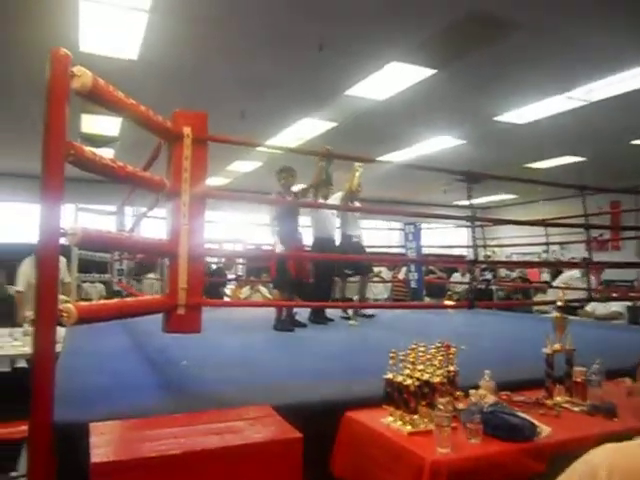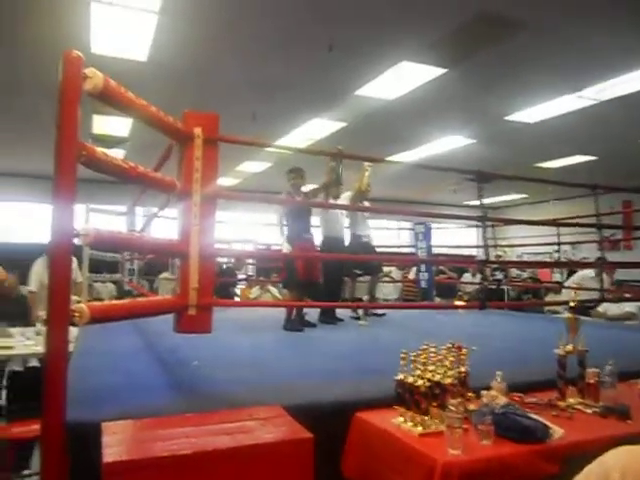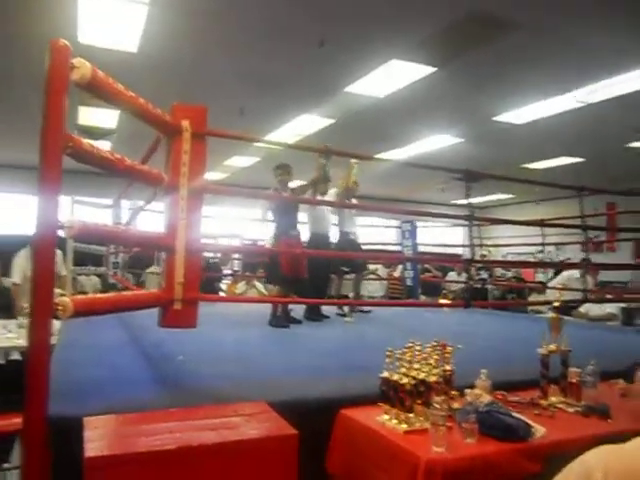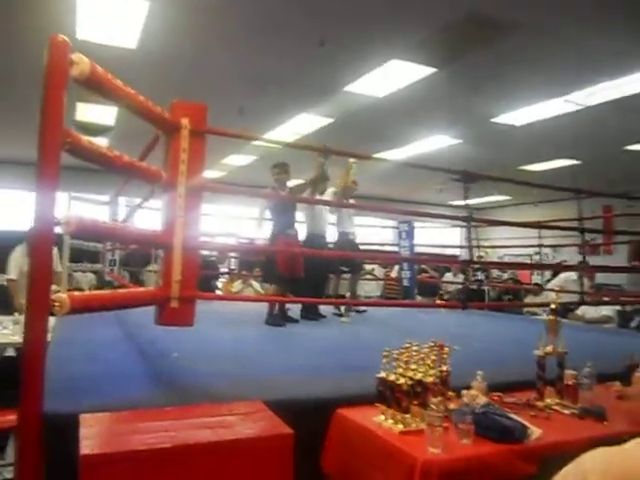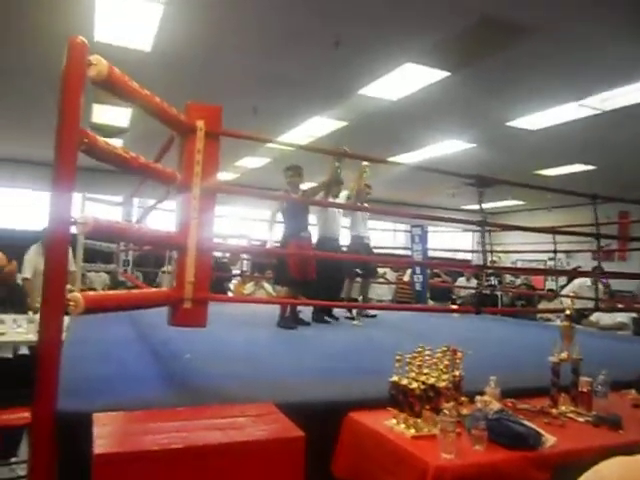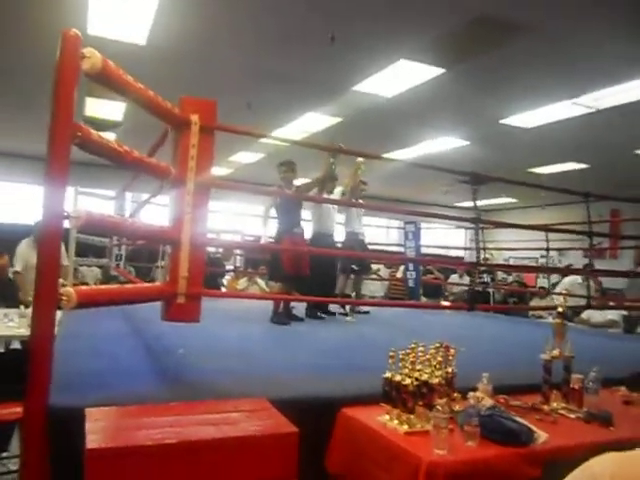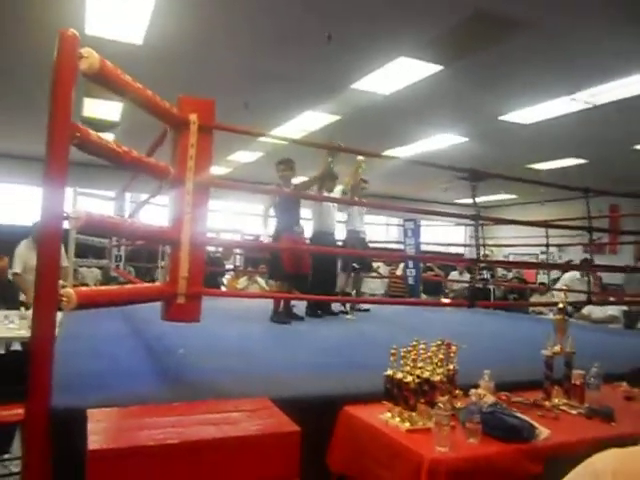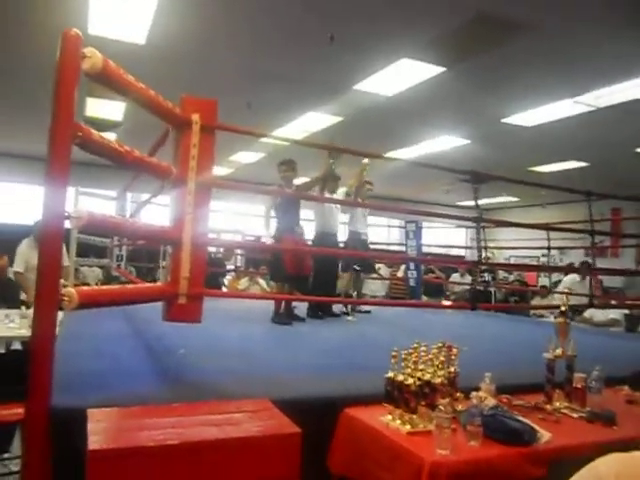
dt=0.1s
person 1, frame 1
left shoulder: (297, 195)
right shoulder: (277, 198)
left elbow: (315, 183)
right elbow: (272, 222)
right wrist: (277, 242)
left hip: (296, 241)
right hip: (285, 242)
left knee: (297, 281)
right knee: (284, 282)
left ankle: (289, 315)
right ankle: (279, 319)
person 1, frame 2
left shoulder: (308, 196)
right shoulder: (286, 198)
left elbow: (327, 184)
right elbow: (280, 221)
right wrist: (285, 243)
left hip: (308, 241)
right hip: (294, 242)
left knee: (307, 281)
right knee: (294, 282)
left ankle: (299, 316)
right ankle: (289, 318)
person 1, frame 3
left shoulder: (296, 192)
right shoulder: (273, 194)
left elbow: (316, 179)
left hip: (294, 238)
right hip: (280, 238)
left knee: (294, 277)
right knee: (280, 278)
left ankle: (285, 312)
right ankle: (274, 315)
person 1, frame 4
left shoulder: (294, 191)
right shoulder: (271, 193)
left elbow: (316, 178)
right elbow: (261, 214)
left hip: (292, 237)
right hip: (278, 237)
left knee: (290, 277)
right knee: (277, 278)
left ankle: (281, 311)
right ankle: (271, 314)
person 1, frame 5
left shoulder: (307, 194)
left elbow: (329, 182)
right elbow: (273, 216)
left hip: (305, 240)
right hip: (290, 240)
left knee: (302, 279)
right knee: (289, 280)
left ankle: (293, 313)
right ankle: (282, 316)
person 1, frame 6
left shoulder: (300, 190)
right shoulder: (276, 191)
left elbow: (322, 178)
right elbow: (266, 212)
right wrist: (265, 233)
left hip: (298, 235)
right hip: (283, 235)
left knee: (295, 275)
right knee: (282, 276)
left ankle: (286, 309)
right ankle: (276, 312)
person 1, frame 7
left shoulder: (298, 188)
left elbow: (321, 175)
right elbow: (266, 211)
right wrist: (266, 232)
left hip: (297, 234)
right hip: (282, 234)
left knee: (295, 274)
right knee: (282, 275)
left ankle: (287, 308)
right ankle: (276, 311)
person 1, frame 8
left shoulder: (299, 189)
left elbow: (321, 177)
right elbow: (267, 212)
right wrist: (268, 234)
left hip: (297, 234)
right hip: (283, 235)
left knee: (297, 275)
right knee: (282, 275)
left ankle: (288, 309)
right ankle: (277, 312)
person 2, frame 1
left shoulder: (357, 205)
right shoulder: (344, 202)
right elbow: (350, 189)
left wrist: (361, 242)
right wrist: (356, 172)
left hip: (357, 243)
right hip: (346, 242)
left knee: (365, 274)
right knee: (343, 277)
left ankle: (359, 307)
right ankle: (344, 309)
person 2, frame 2
left shoulder: (366, 204)
right shoulder: (353, 203)
right elbow: (360, 189)
left wrist: (370, 240)
left hip: (367, 242)
right hip: (356, 242)
left knee: (375, 273)
right knee: (353, 277)
left ankle: (369, 307)
right ankle: (354, 310)
person 2, frame 3
left shoulder: (354, 202)
right shoulder: (341, 200)
right elbow: (346, 186)
left hip: (353, 240)
right hip: (344, 240)
left knee: (360, 271)
right knee: (340, 274)
left ankle: (355, 304)
right ankle: (340, 306)
person 2, frame 4
left shoulder: (352, 202)
right shoulder: (339, 199)
right elbow: (344, 186)
left hip: (352, 240)
right hip: (343, 240)
left knee: (356, 271)
right knee: (338, 273)
left ankle: (351, 304)
right ankle: (337, 305)
person 2, frame 5
left shoulder: (366, 207)
right shoulder: (354, 205)
right elbow: (357, 190)
left hip: (365, 243)
right hip: (357, 243)
left knee: (368, 276)
right knee: (351, 277)
left ankle: (362, 308)
right ankle: (348, 309)
person 2, frame 6
left shoulder: (361, 203)
right shoulder: (349, 200)
right elbow: (351, 186)
left hip: (360, 240)
right hip: (351, 239)
left knee: (360, 273)
right knee: (346, 273)
left ankle: (354, 305)
right ankle: (341, 305)
person 2, frame 7
left shoulder: (363, 203)
right shoulder: (350, 199)
right elbow: (352, 185)
left hip: (361, 238)
right hip: (352, 237)
left knee: (360, 272)
right knee: (347, 271)
left ankle: (355, 303)
right ankle: (342, 302)
person 2, frame 8
left shoulder: (366, 205)
right shoulder: (354, 201)
right elbow: (356, 185)
left wrist: (368, 243)
left hip: (363, 240)
right hip: (354, 239)
left knee: (361, 273)
right knee: (351, 272)
left ankle: (355, 304)
right ankle: (345, 304)
person 3, frame 1
left shoulder: (333, 201)
right shoulder: (316, 202)
right elbow: (316, 185)
right wrist: (323, 168)
left hip: (331, 244)
right hip: (320, 244)
left knee: (328, 278)
right knee: (321, 278)
left ankle: (320, 311)
right ankle: (315, 313)
person 3, frame 2
left shoulder: (342, 201)
right shoulder: (325, 201)
right elbow: (326, 186)
left hip: (340, 243)
right hip: (329, 243)
left knee: (338, 279)
right knee: (330, 279)
left ankle: (330, 312)
right ankle: (325, 313)
person 3, frame 3
left shoulder: (329, 198)
right shoulder: (313, 198)
right elbow: (314, 182)
left hip: (325, 240)
right hip: (316, 240)
left knee: (324, 276)
right knee: (315, 276)
left ankle: (316, 308)
right ankle: (310, 309)
person 3, frame 4
left shoulder: (327, 196)
right shoulder: (311, 197)
right elbow: (314, 182)
left hip: (322, 240)
right hip: (312, 240)
left knee: (322, 275)
right knee: (311, 275)
left ankle: (313, 307)
right ankle: (306, 309)
person 3, frame 5
left shoulder: (340, 200)
right shoulder: (324, 199)
right elbow: (328, 184)
left hip: (335, 243)
right hip: (324, 243)
left knee: (338, 277)
right knee: (323, 278)
left ankle: (327, 309)
right ankle: (318, 312)
person 3, frame 6
left shoulder: (335, 196)
right shoulder: (318, 196)
right elbow: (322, 180)
left hip: (330, 239)
right hip: (319, 239)
left knee: (331, 274)
right knee: (317, 274)
left ankle: (323, 305)
right ankle: (311, 308)
person 3, frame 7
left shoulder: (335, 195)
right shoulder: (318, 194)
right elbow: (321, 178)
left hip: (330, 238)
right hip: (319, 237)
left knee: (331, 274)
right knee: (318, 273)
left ankle: (325, 305)
right ankle: (312, 307)
person 3, frame 8
left shoulder: (338, 196)
right shoulder: (320, 195)
right elbow: (323, 179)
left hip: (333, 239)
right hip: (322, 238)
left knee: (332, 275)
right knee: (320, 274)
left ankle: (326, 307)
right ankle: (313, 308)
